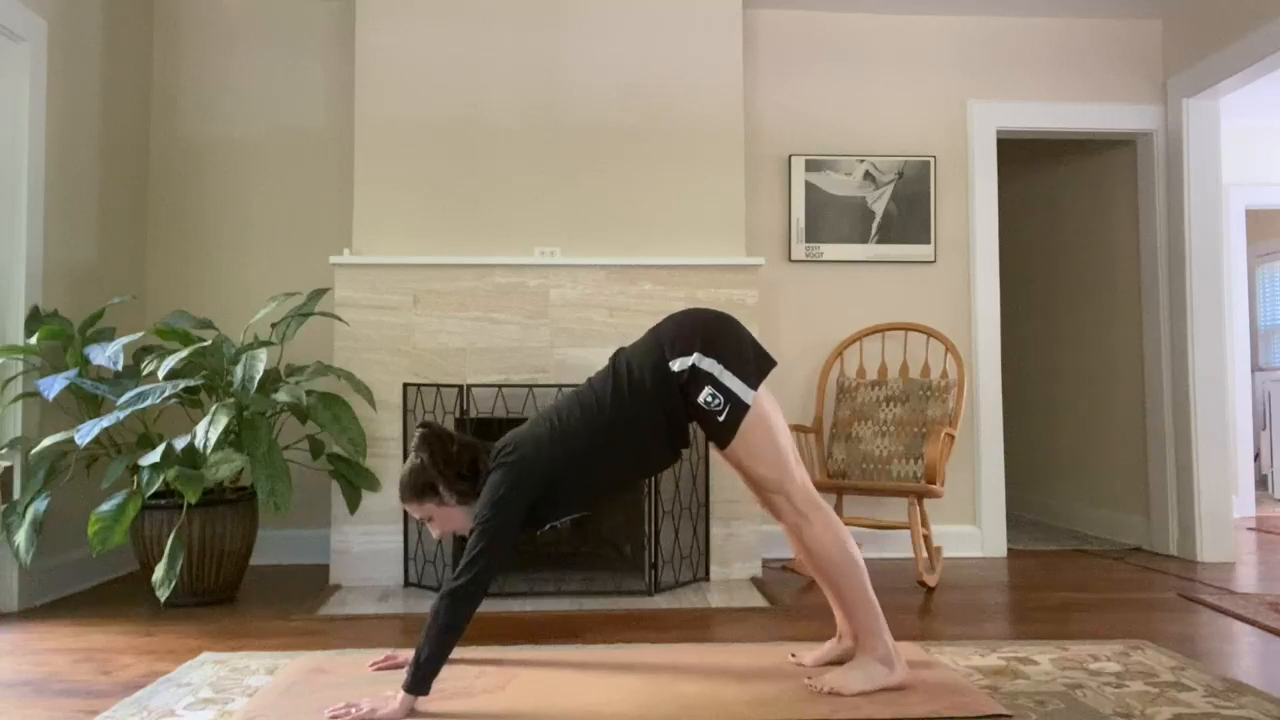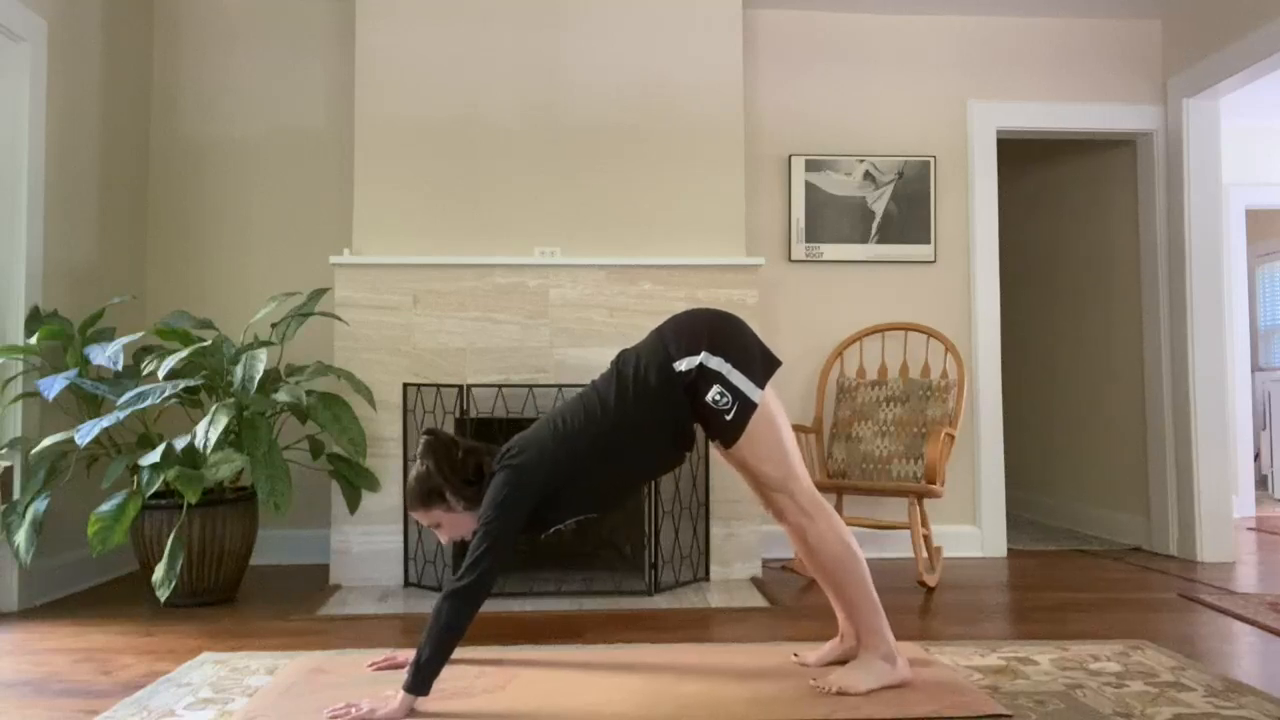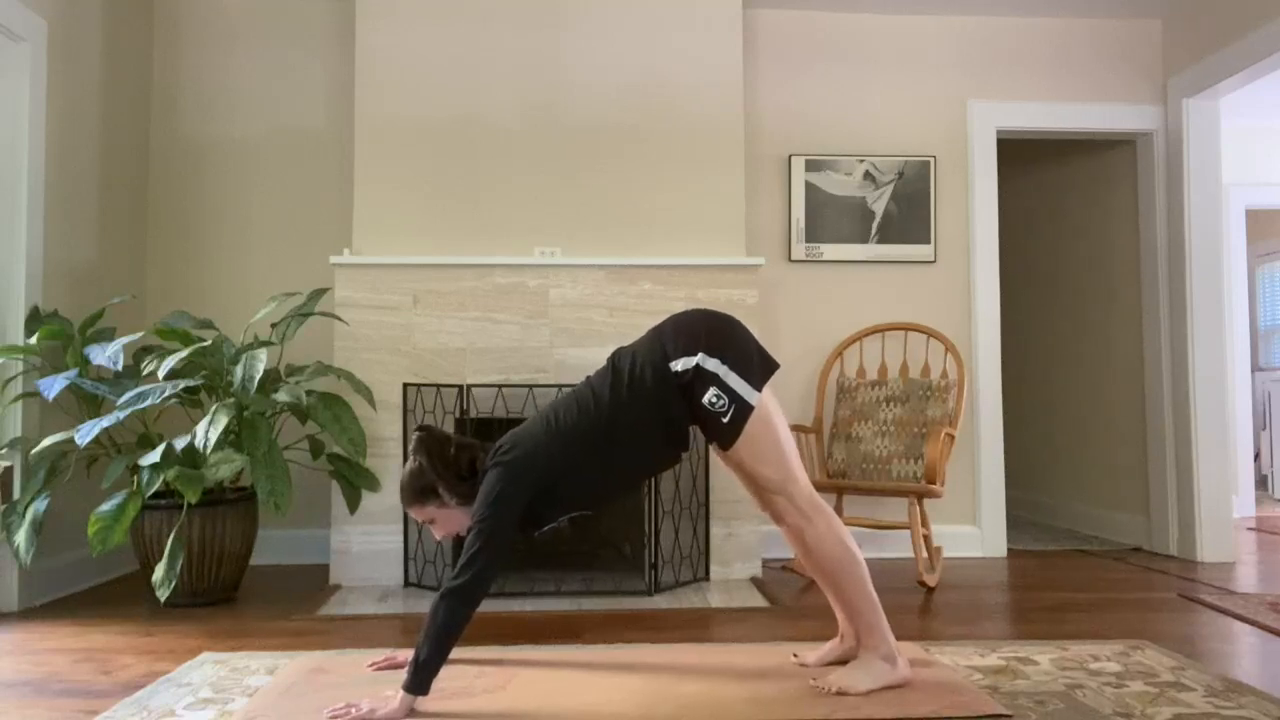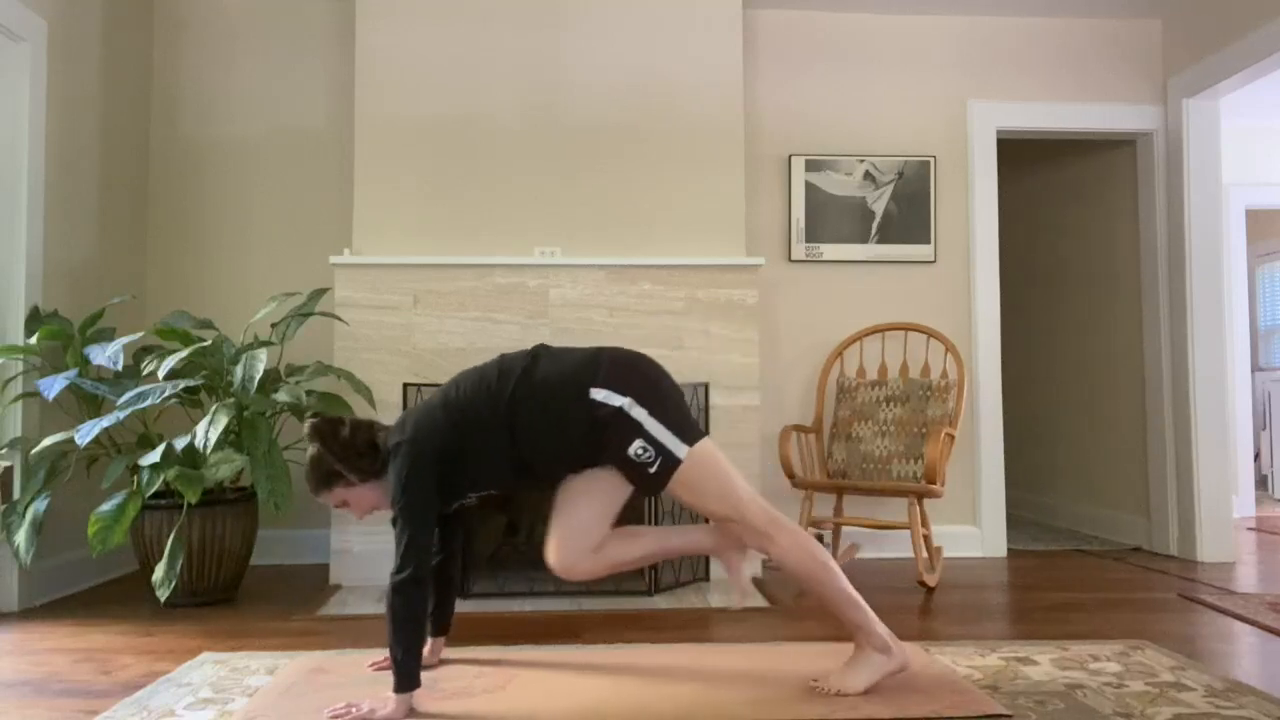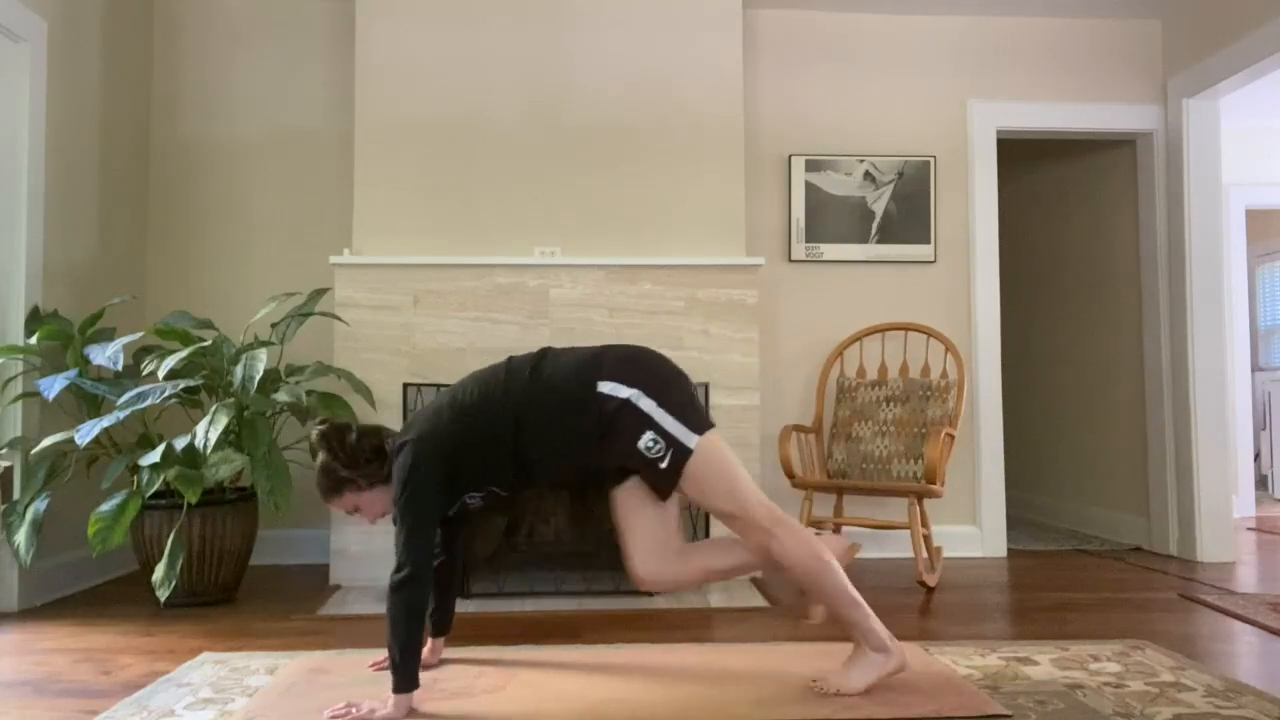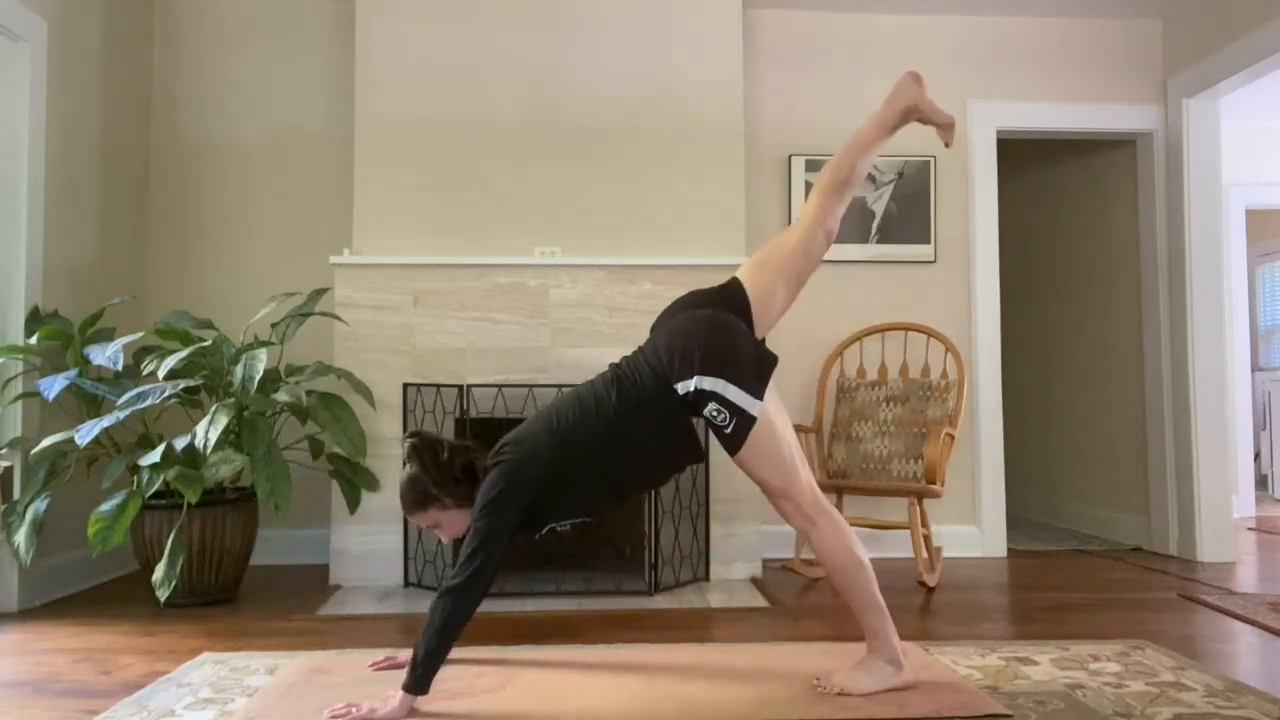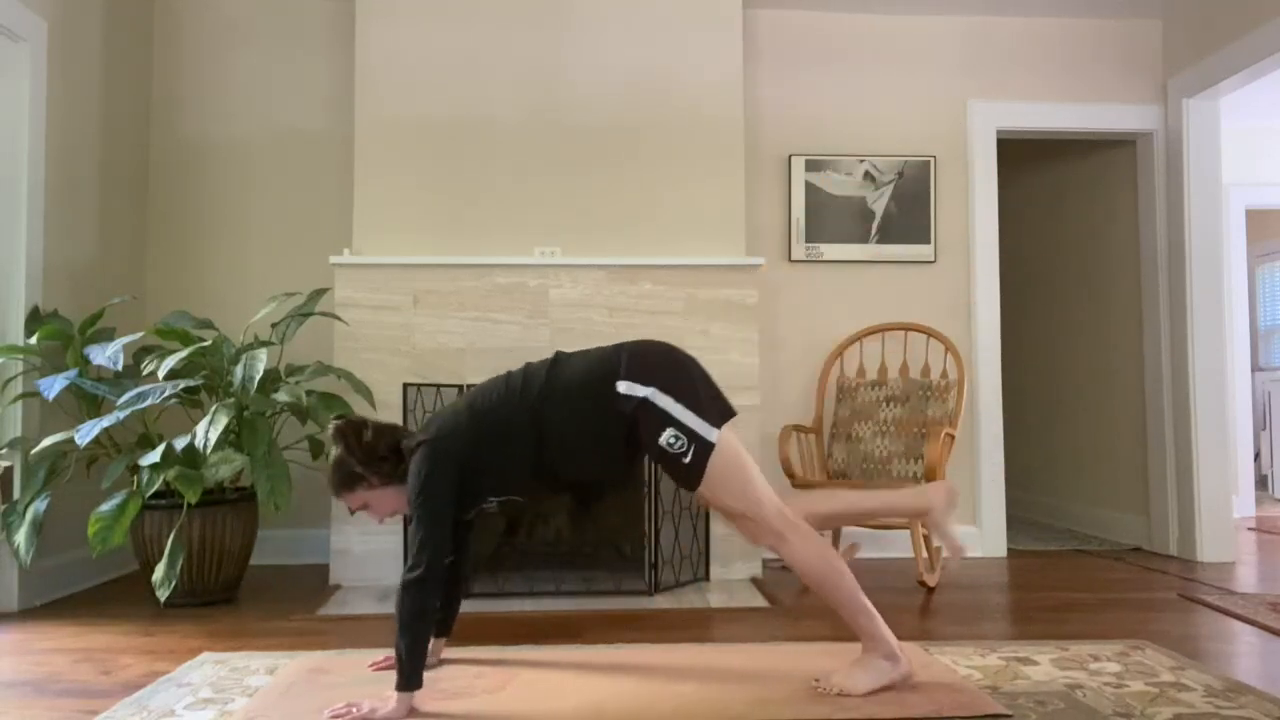
dt=0.7s
person 1, frame 1
left shoulder: (510, 476)
right shoulder: (502, 473)
left elbow: (466, 585)
right elbow: (469, 582)
right wrist: (429, 649)
left hip: (695, 358)
right hip: (687, 367)
left knee: (793, 500)
right knee: (782, 501)
left ankle: (881, 654)
right ankle: (851, 635)
person 1, frame 2
left shoulder: (515, 481)
right shoulder: (508, 477)
left elbow: (469, 586)
right elbow: (471, 584)
right wrist: (430, 651)
left hip: (699, 359)
right hip: (690, 365)
left knee: (796, 501)
right knee: (784, 505)
left ankle: (882, 653)
right ankle: (852, 635)
person 1, frame 3
left shoulder: (508, 477)
right shoulder: (503, 476)
left elbow: (466, 583)
right elbow: (470, 579)
right wrist: (429, 650)
left hip: (697, 360)
right hip: (687, 371)
left knee: (794, 502)
right knee: (780, 507)
left ankle: (883, 654)
right ankle: (854, 634)
person 1, frame 4
left shoulder: (408, 457)
right shoulder: (423, 453)
left elbow: (410, 572)
right elbow: (443, 545)
right wrist: (433, 642)
left hip: (610, 397)
right hip: (598, 411)
left knee: (748, 518)
right knee: (569, 558)
left ankle: (878, 645)
right ankle: (712, 539)
person 1, frame 5
left shoulder: (414, 461)
right shoulder: (429, 459)
left elbow: (410, 574)
right elbow: (444, 548)
right wrist: (434, 639)
left hip: (620, 394)
right hip: (614, 404)
left knee: (756, 520)
right knee: (655, 570)
left ankle: (876, 646)
right ankle: (814, 558)
person 1, frame 6
left shoulder: (507, 485)
right shoulder: (497, 475)
left elbow: (465, 586)
right elbow: (466, 578)
right wrist: (423, 646)
left hip: (701, 366)
right hip: (695, 343)
left knee: (804, 508)
right knee: (816, 223)
left ankle: (886, 657)
right ankle: (902, 104)
person 1, frame 7
left shoulder: (431, 457)
right shoulder: (450, 455)
left elbow: (424, 573)
right elbow: (454, 548)
right wrist: (435, 640)
left hip: (642, 390)
right hip: (639, 397)
left knee: (770, 522)
right knee: (776, 515)
left ankle: (883, 652)
right ankle: (921, 501)
